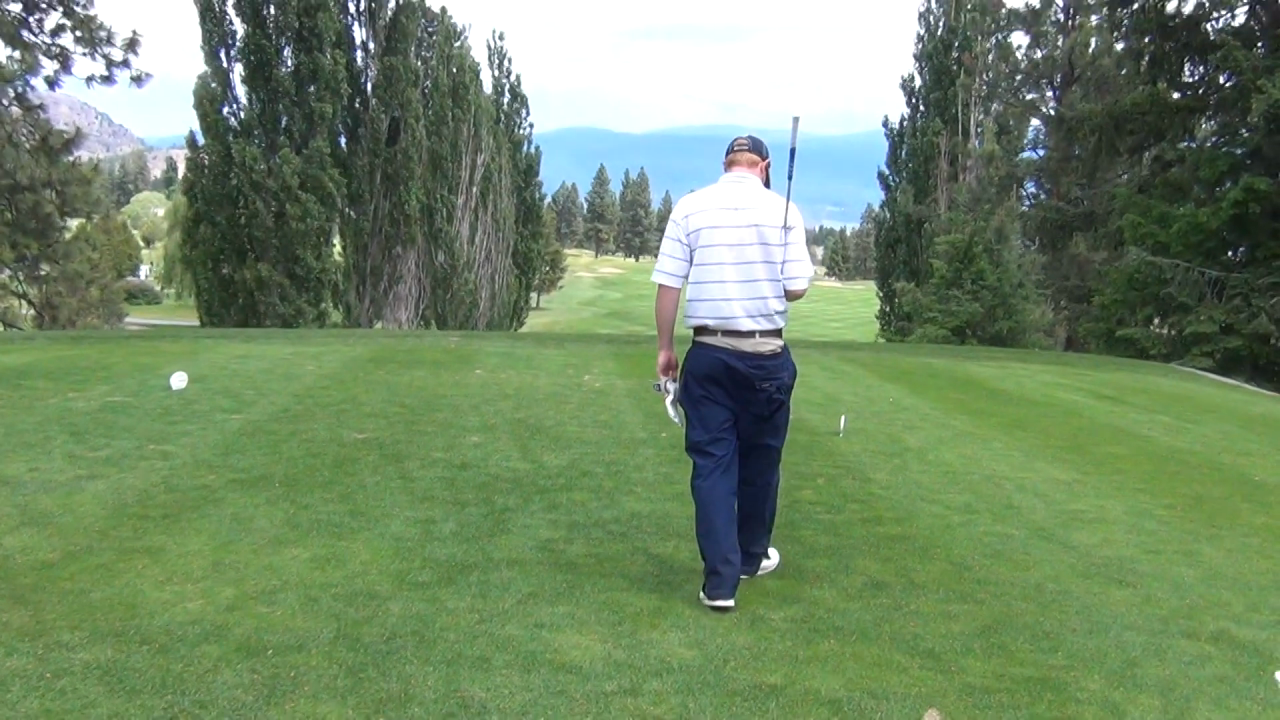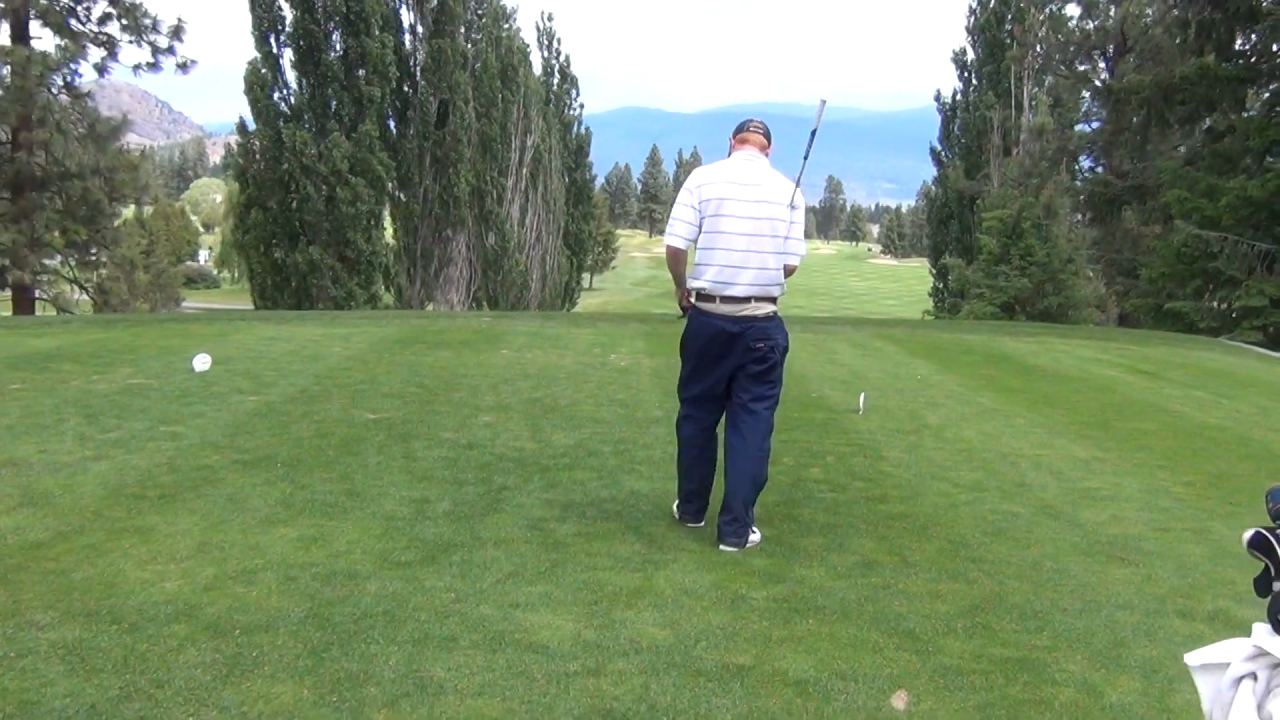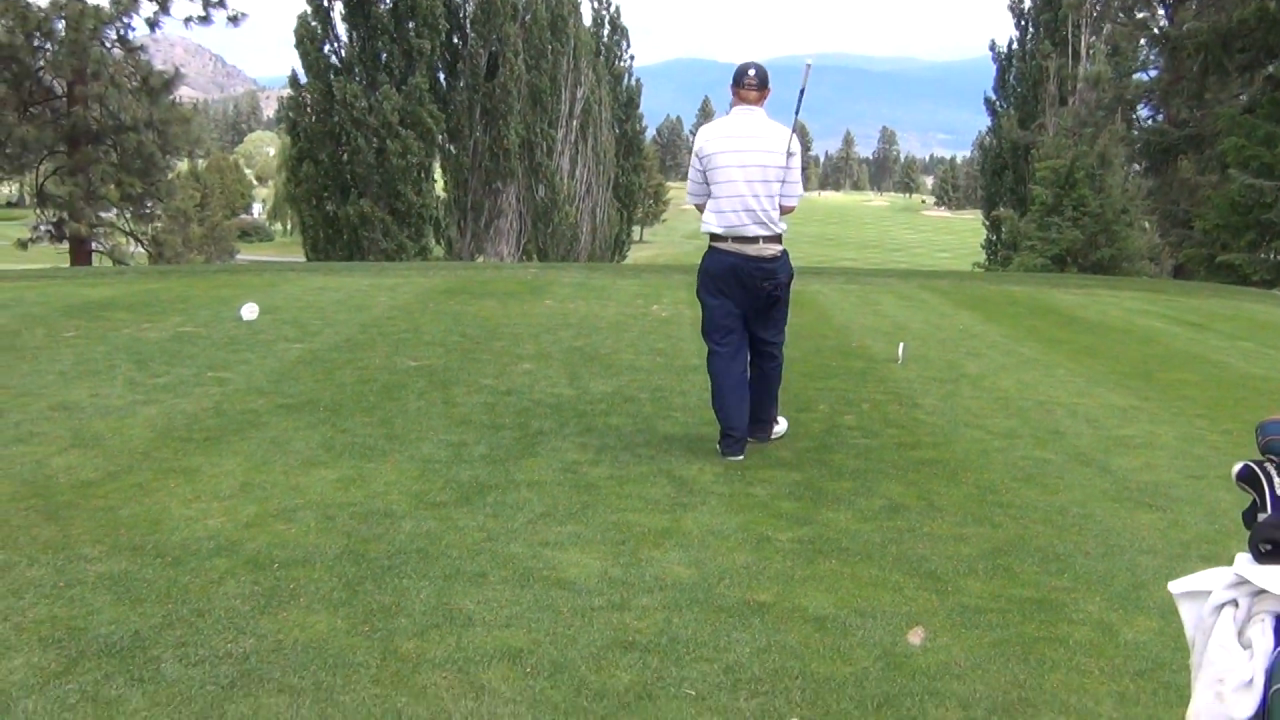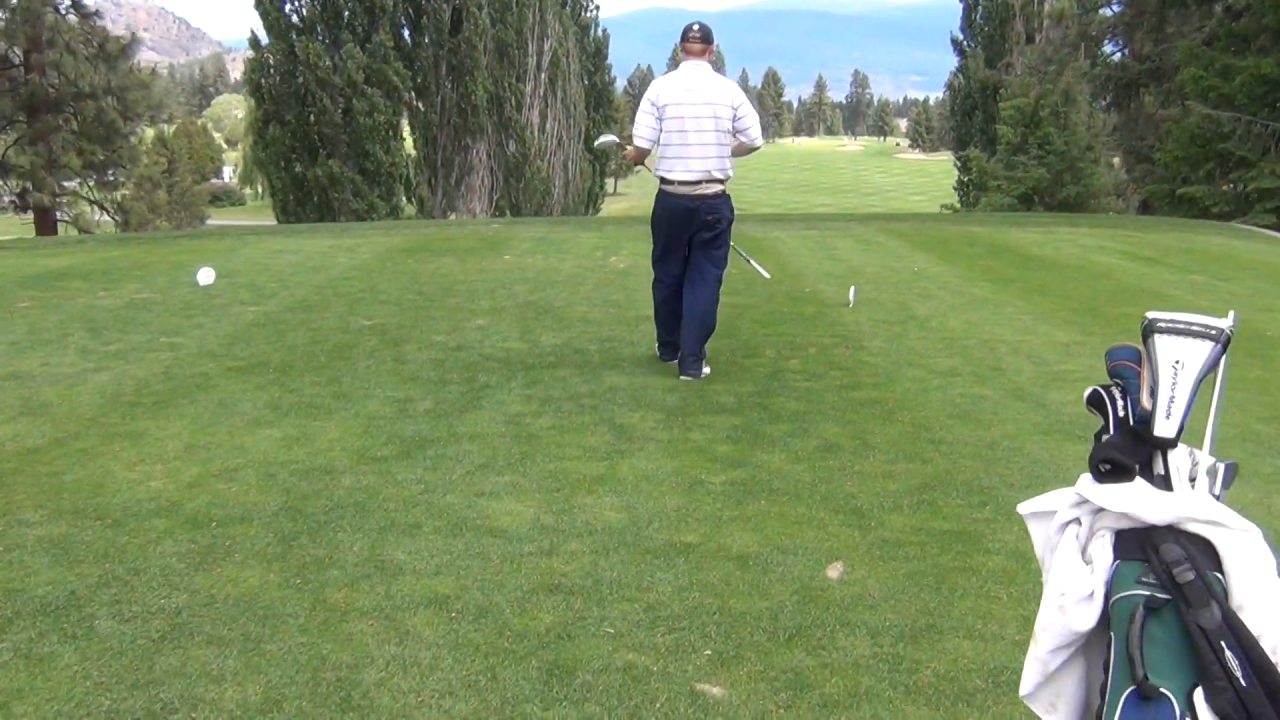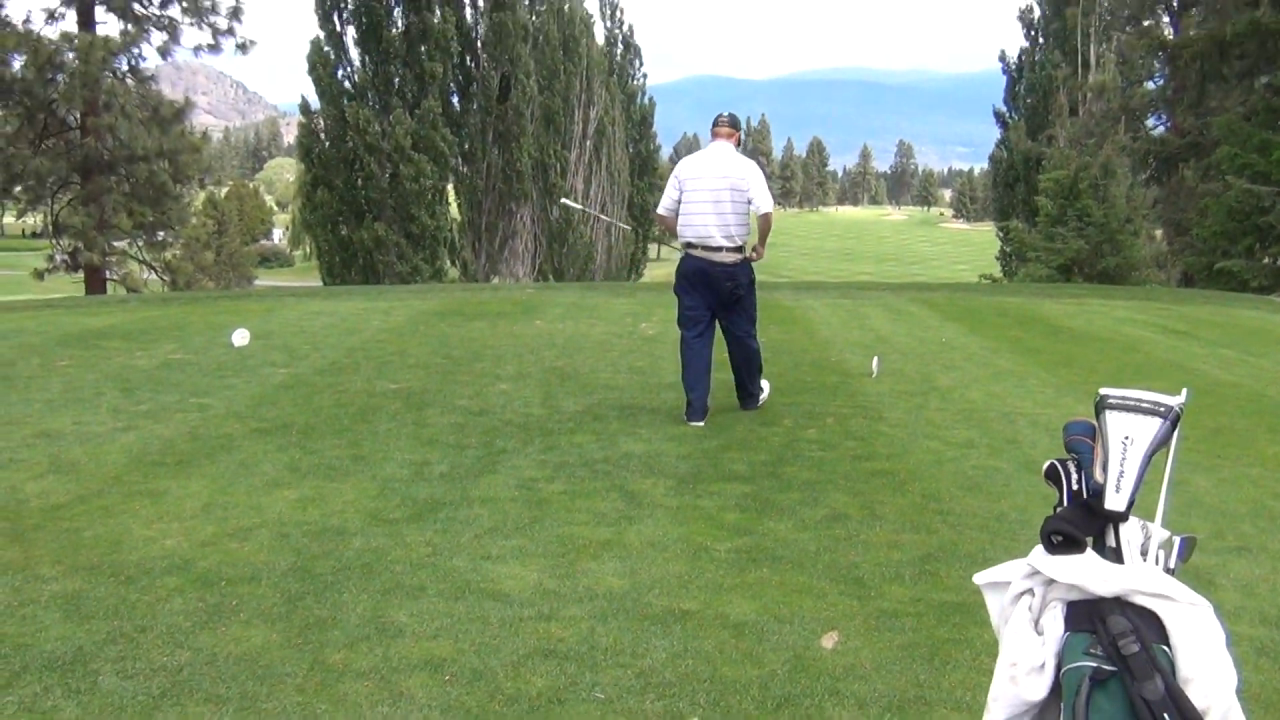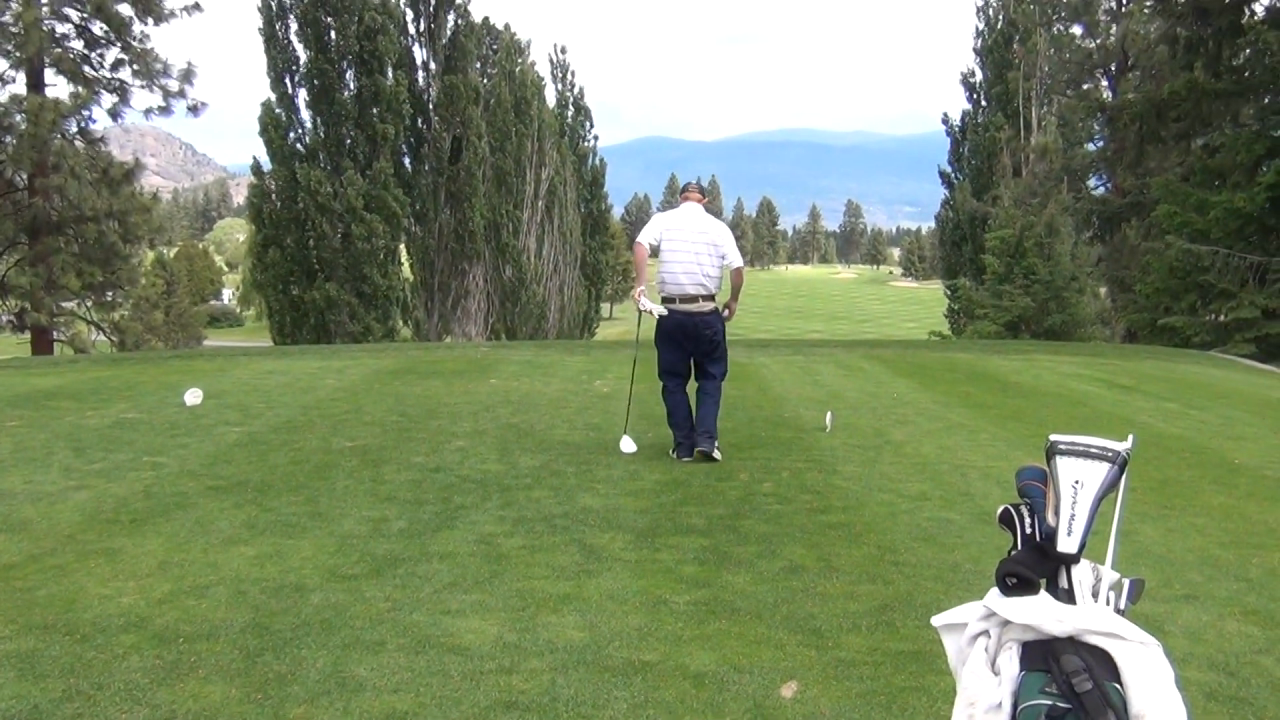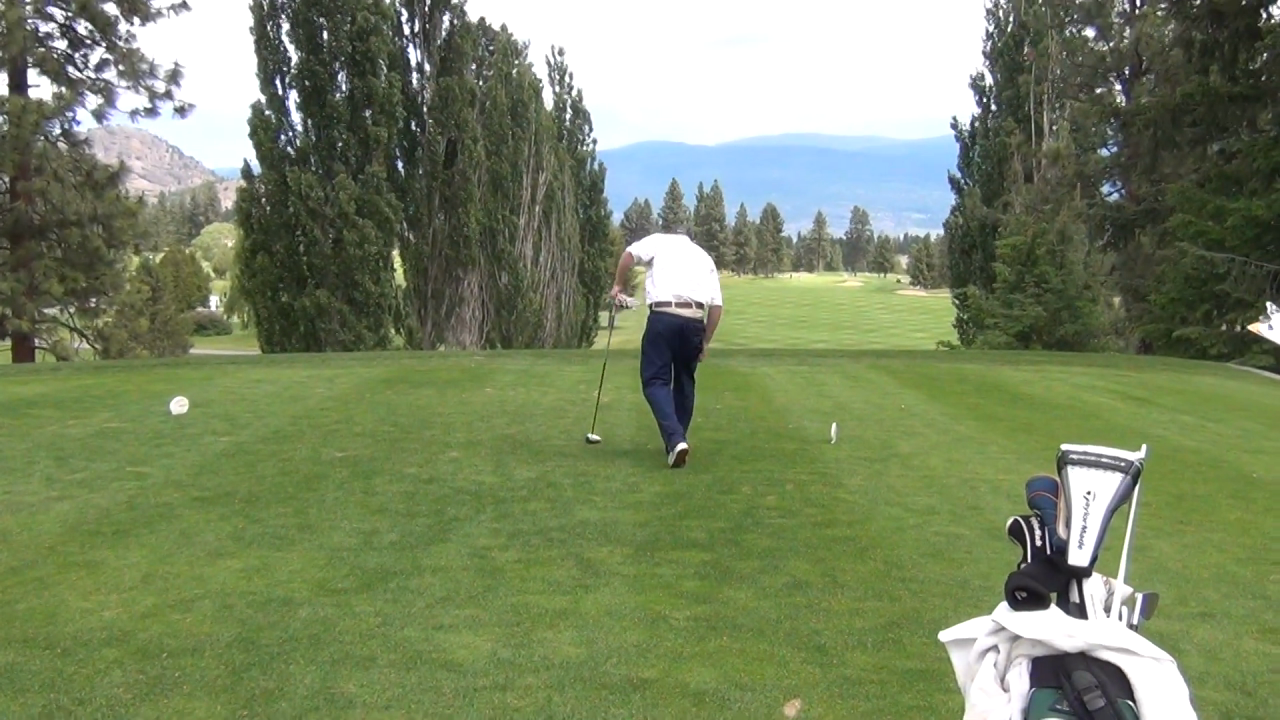
dt=0.7s
person 1, frame 1
left shoulder: (689, 207)
right shoulder: (783, 209)
left elbow: (668, 284)
right elbow: (796, 288)
left wrist: (665, 348)
left hip: (708, 354)
right hip: (766, 355)
left knee: (712, 464)
right knee: (760, 458)
left ankle: (720, 581)
right ankle: (752, 555)
person 1, frame 2
left shoulder: (701, 179)
right shoulder: (787, 190)
left elbow: (675, 246)
right elbow: (790, 264)
left wrist: (682, 287)
left hip: (708, 317)
right hip: (761, 322)
left knee: (697, 411)
right knee: (752, 422)
left ankle: (692, 505)
right ankle: (736, 527)
person 1, frame 3
left shoulder: (707, 135)
right shoulder: (784, 137)
left elbow: (698, 200)
right elbow: (789, 204)
left hip: (721, 256)
right hip: (769, 257)
left knee: (725, 347)
right knee: (768, 344)
left ankle: (733, 439)
right ankle: (763, 423)
person 1, frame 4
left shoulder: (660, 87)
right shoulder: (729, 90)
left elbow: (642, 146)
right elbow: (754, 141)
left wrist: (632, 156)
left hip: (671, 197)
right hip: (713, 198)
left knee: (666, 275)
right knee: (704, 278)
left ankle: (669, 347)
right ankle: (692, 360)
person 1, frame 5
left shoulder: (686, 165)
right shoulder: (746, 166)
left elbow: (664, 213)
right elbow: (765, 212)
right wrist: (761, 245)
left hip: (693, 263)
right hip: (732, 264)
left knee: (694, 334)
right knee: (741, 333)
left ankle: (696, 408)
right ankle: (750, 395)
person 1, frame 6
left shoulder: (663, 220)
right shoulder: (718, 226)
left elbow: (640, 244)
right elbow: (737, 267)
left wrist: (639, 283)
right wrist: (733, 301)
left hip: (671, 312)
right hip: (707, 312)
left knee: (674, 380)
right knee: (711, 375)
left ankle: (684, 446)
right ankle: (706, 439)
person 1, frame 7
left shoulder: (659, 241)
right shoulder: (704, 256)
left elbow: (630, 253)
right elbow: (716, 304)
left wrist: (618, 286)
right wrist: (706, 340)
left hip: (663, 316)
right hip: (694, 322)
left knee: (656, 382)
right knee: (685, 383)
left ankle: (675, 439)
right ankle: (678, 439)
